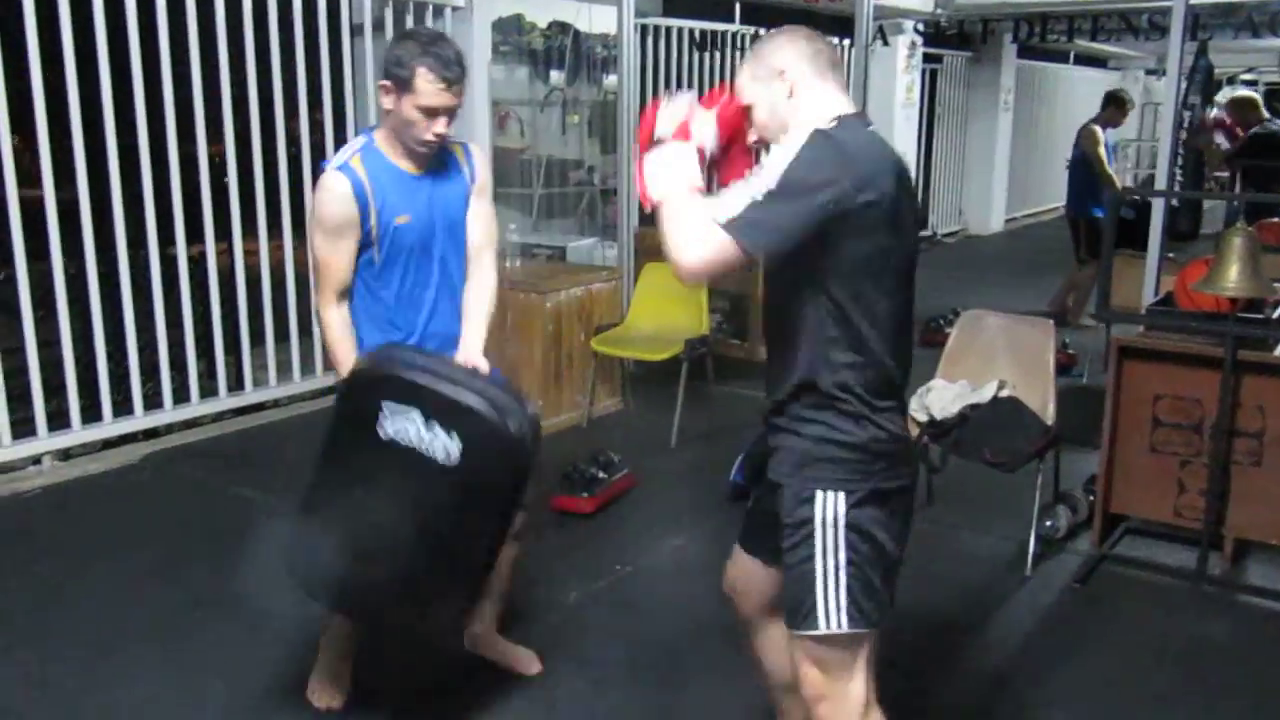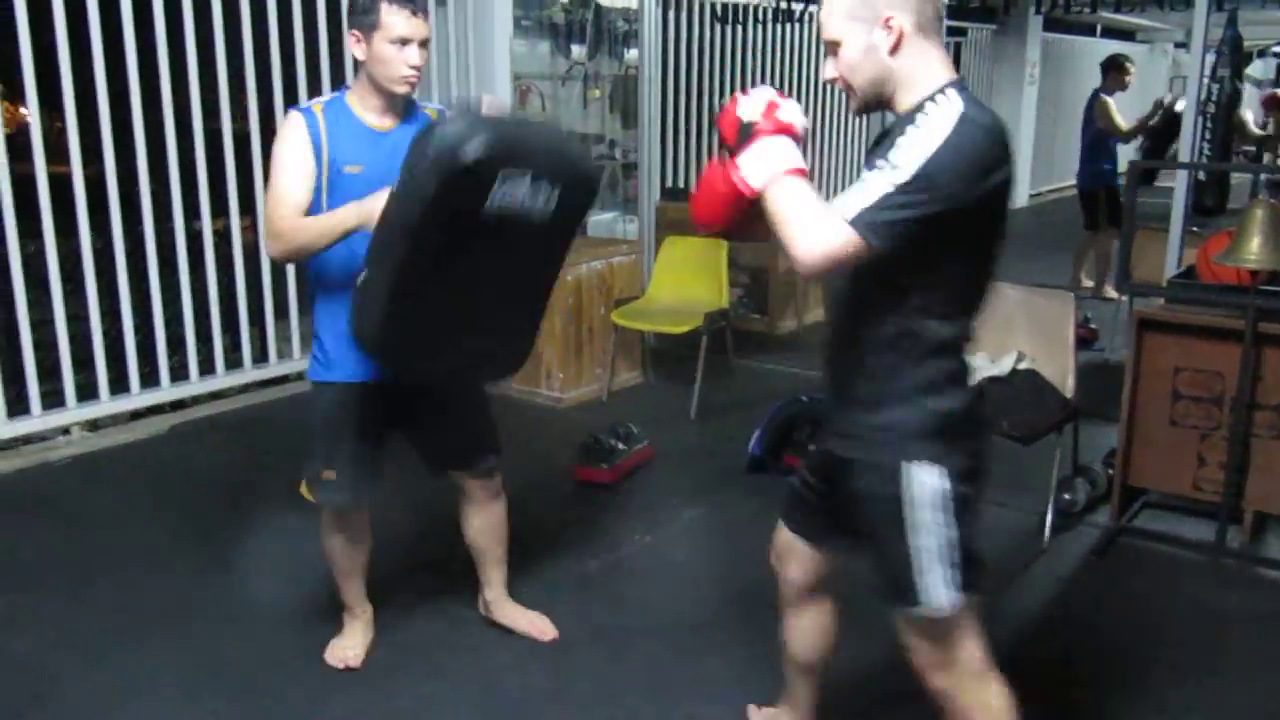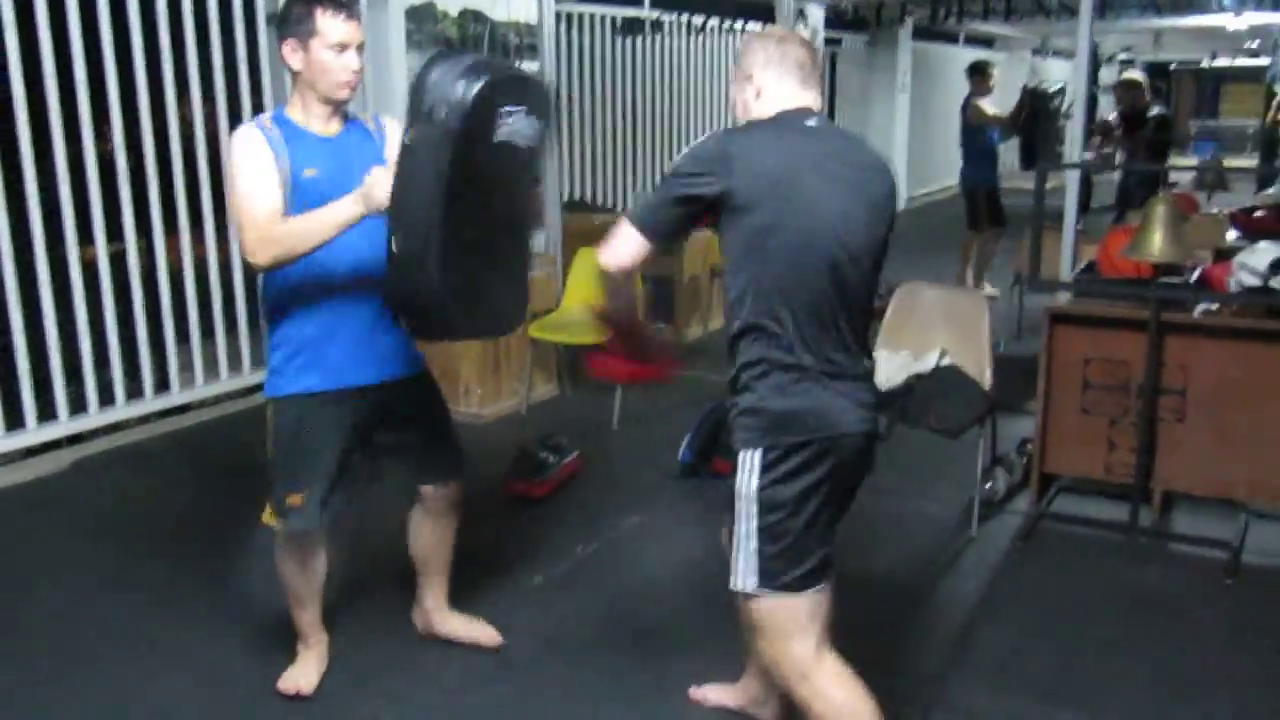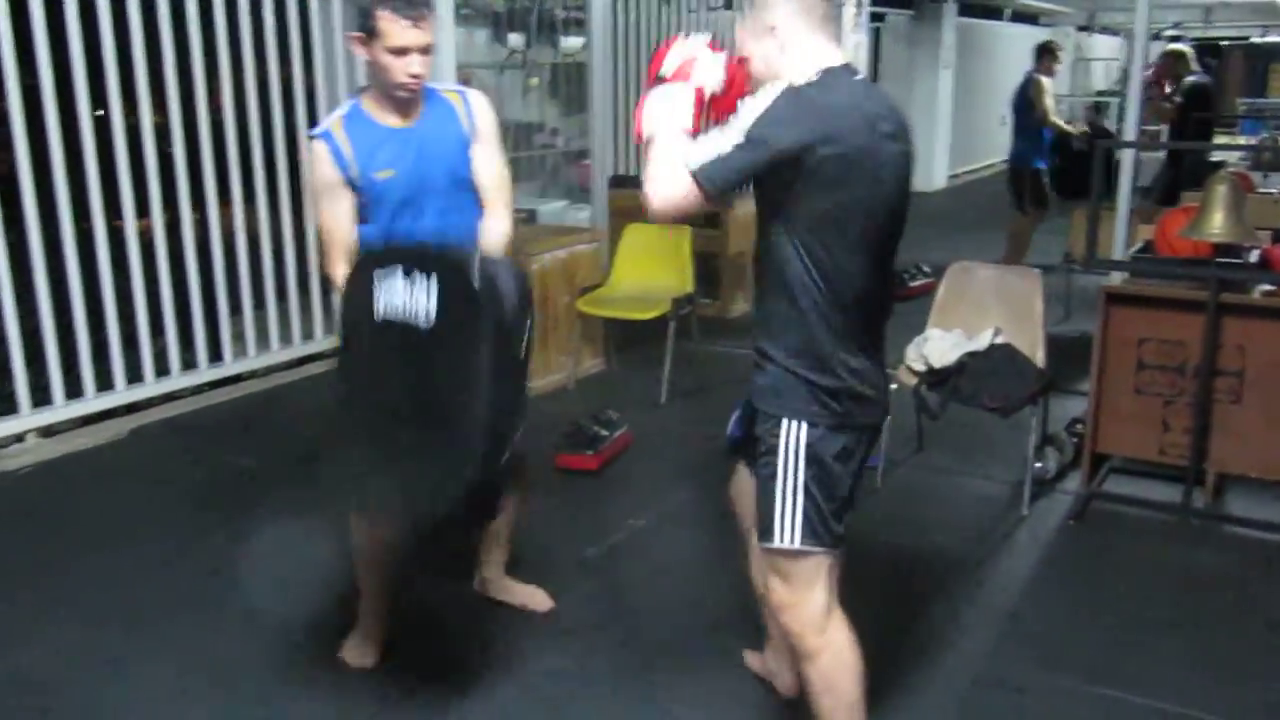
dt=1s
person 1, frame 1
left shoulder: (822, 154)
right shoulder: (871, 161)
left elbow: (697, 255)
left wrist: (671, 161)
right wrist: (738, 176)
left hip: (842, 462)
right hip: (817, 441)
right knee: (753, 588)
person 1, frame 2
left shoulder: (953, 131)
right shoulder: (910, 135)
left elbow: (818, 245)
right elbow: (837, 242)
left wrist: (766, 145)
right wrist: (751, 188)
left hip: (913, 436)
right hip: (856, 417)
left knee: (947, 659)
right knee: (796, 566)
person 1, frame 3
left shoulder: (725, 154)
right shoulder: (873, 168)
left elbow: (616, 258)
left wrist: (625, 330)
left hip: (784, 420)
right hip: (848, 413)
left knee: (794, 649)
right knee: (755, 555)
person 1, frame 4
left shoulder: (792, 109)
right shoulder: (879, 112)
left elbow: (668, 196)
left wrist: (673, 104)
right wrist: (743, 124)
left hip: (811, 388)
right hip: (845, 374)
left knee: (798, 595)
right knee: (749, 498)
right ankle: (783, 660)
person 2, frame 1
left shoulder: (469, 161)
right shoulder: (346, 183)
left elbow: (481, 264)
right elbow: (332, 302)
left wrist: (471, 349)
left hip: (465, 378)
left knee: (505, 515)
left ankle: (483, 630)
right ankle: (336, 649)
person 2, frame 2
left shoulder: (443, 128)
right shoulder: (307, 127)
right elbow: (278, 239)
right wrist: (361, 212)
right hip: (349, 355)
left knee: (482, 476)
right knee: (344, 498)
left ankle: (497, 597)
right ankle: (357, 613)
person 2, frame 3
left shoulder: (381, 134)
right shoulder: (257, 142)
right elbow: (262, 247)
right wrist: (362, 202)
left hip: (394, 357)
right hip: (309, 371)
left knee: (440, 486)
right knee: (299, 521)
left ankle: (432, 606)
right ankle: (311, 640)
person 2, frame 4
left shoulder: (469, 110)
right shoulder: (334, 143)
left elbow: (498, 206)
right elbow: (340, 260)
left wrist: (488, 269)
left hip: (473, 324)
left ankle: (492, 573)
right ankle: (372, 607)
person 3, frame 1
left shoulder: (1099, 132)
right shoulder: (1093, 132)
right elbow: (1104, 172)
left wrist: (1118, 195)
left hip: (1091, 207)
right hip: (1085, 209)
left knee: (1086, 261)
right knee: (1094, 262)
left ankle: (1059, 302)
right ankle: (1075, 314)
person 3, frame 2
left shoulder: (1100, 99)
right shoulder: (1103, 101)
left elbow: (1115, 134)
right elbow: (1124, 135)
left wrist: (1144, 123)
right wrist: (1153, 112)
left hip: (1093, 177)
right hip: (1099, 178)
left knee: (1094, 230)
right knee: (1109, 231)
left ankle: (1078, 278)
right ankle: (1101, 286)
person 3, frame 3
left shoulder: (978, 105)
right shoulder: (975, 105)
left elbow: (1001, 131)
right elbow: (1006, 123)
right wrist: (1023, 98)
left hip: (979, 178)
right hip: (980, 179)
left knee: (977, 231)
right knee: (993, 229)
left ankle: (965, 276)
right ankle: (979, 283)
person 3, frame 4
left shoulder: (1028, 81)
right shoulder: (1040, 82)
right elbow: (1047, 118)
left wrist: (1062, 126)
right wrist: (1071, 130)
left hip: (1024, 157)
right hip: (1030, 160)
left knee: (1024, 213)
right knee: (1034, 212)
left ankle: (1010, 260)
right ankle: (1012, 263)
